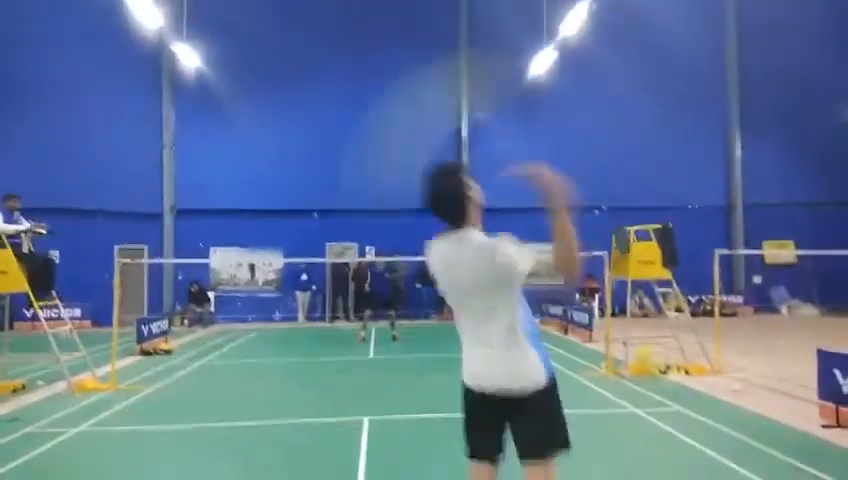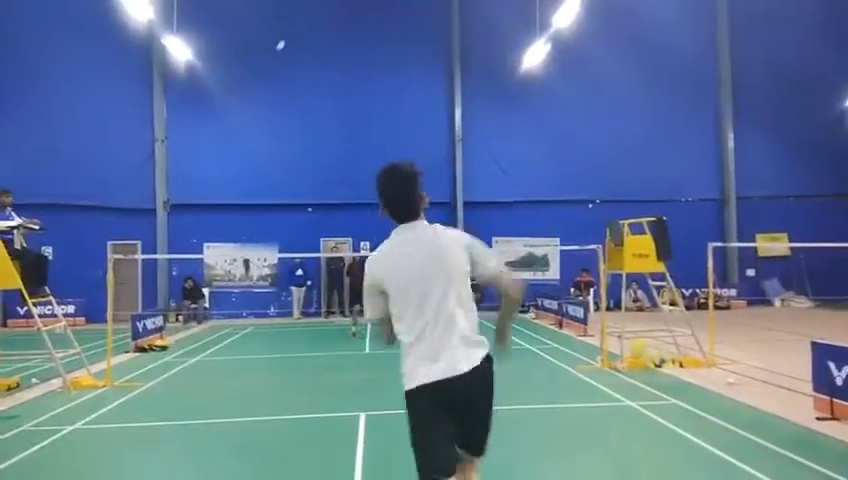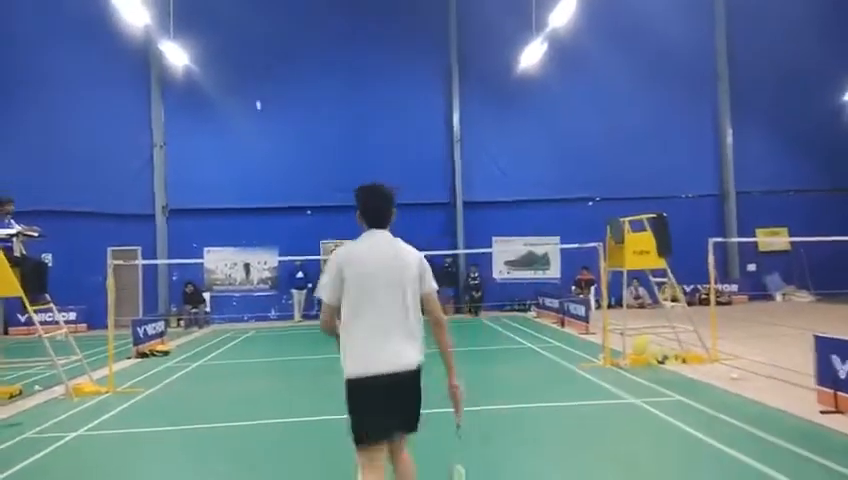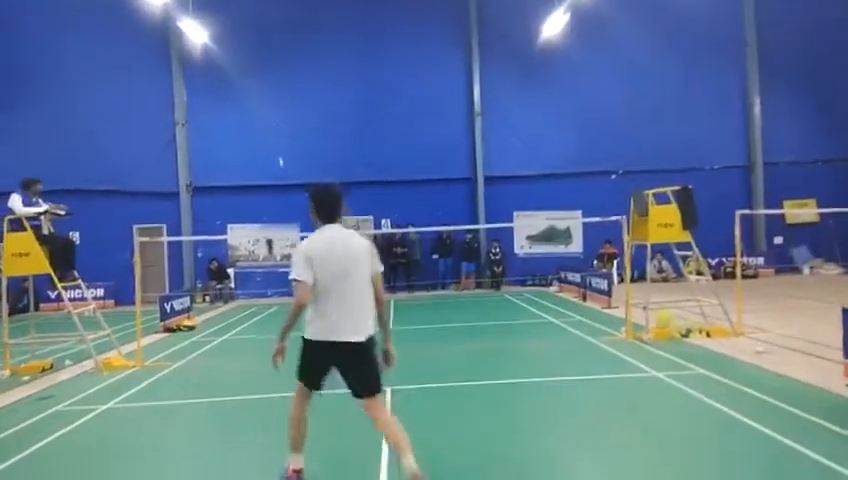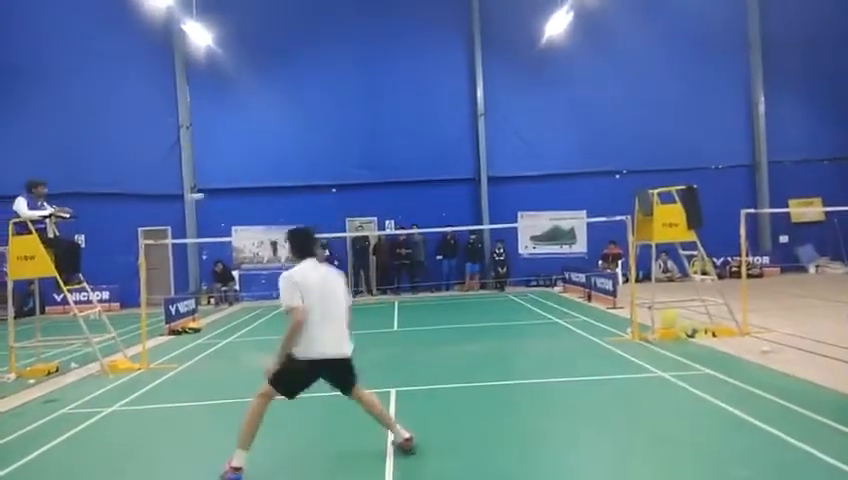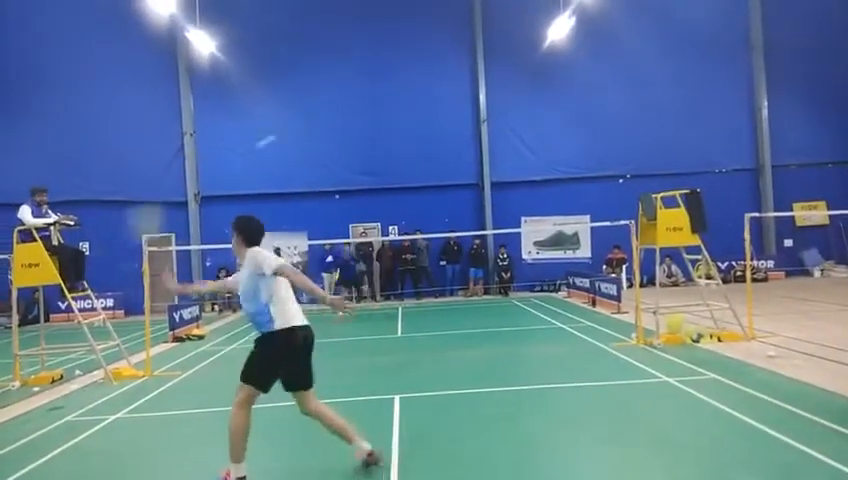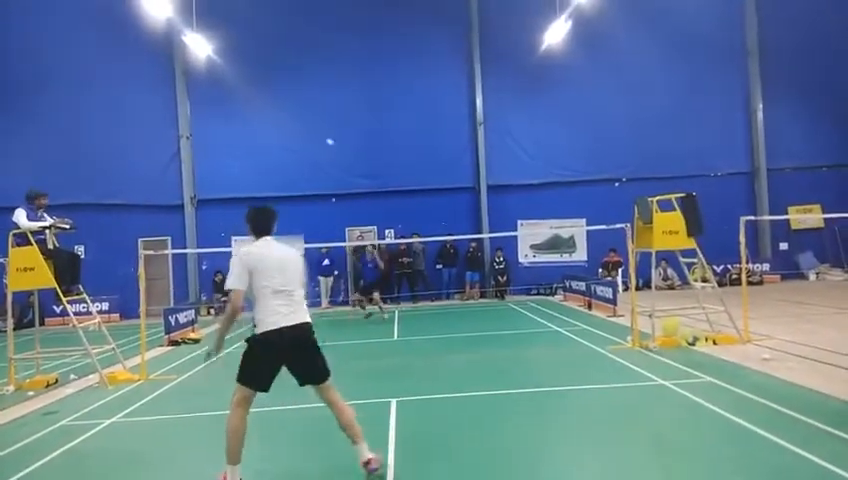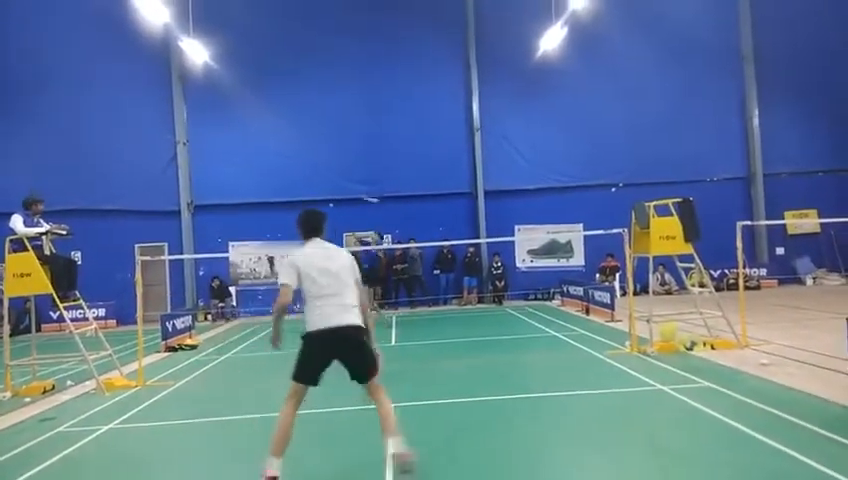
dt=0.4s
person 1, frame 1
left shoulder: (435, 256)
right shoulder: (495, 251)
right elbow: (568, 273)
right wrist: (559, 209)
left hip: (477, 383)
right hip: (525, 380)
person 1, frame 2
left shoulder: (377, 263)
right shoulder: (457, 240)
right elbow: (512, 290)
right wrist: (503, 328)
left hip: (423, 381)
right hip: (473, 370)
person 1, frame 3
left shoulder: (343, 257)
right shoulder: (413, 257)
left elbow: (328, 322)
right elbow: (437, 319)
left wrist: (343, 338)
right wrist: (451, 375)
left hip: (362, 370)
right hip: (406, 365)
right knee: (398, 449)
person 1, frame 4
left shoulder: (307, 248)
right shoulder: (364, 244)
left elbow: (301, 300)
right elbow: (380, 298)
left wrist: (281, 339)
right wrist: (387, 340)
left hip: (320, 337)
right hip: (359, 336)
left knee: (301, 396)
right knee: (378, 409)
person 1, frame 5
left shoulder: (291, 277)
right shoulder: (337, 275)
left elbow: (297, 319)
left wrist: (279, 360)
left hip: (307, 355)
right hip: (340, 352)
left knee: (262, 398)
right knee: (357, 394)
right ankle: (402, 435)
person 1, frame 6
left shoulder: (258, 255)
right shoulder: (245, 269)
left elbow: (291, 273)
right elbow: (217, 286)
left wrist: (325, 297)
right wrist: (179, 288)
left hip: (285, 334)
right hip: (297, 334)
left knee: (243, 403)
right knee: (307, 403)
right ankle: (363, 447)
person 1, frame 7
left shoulder: (244, 256)
right shoulder: (293, 253)
left elbow: (235, 304)
left wrist: (219, 339)
left hip: (268, 335)
right hip: (301, 329)
left knee: (240, 404)
right knee: (331, 395)
right ankle: (366, 457)
person 1, frame 8
left shoulder: (293, 258)
right shoulder: (343, 255)
left elbow: (283, 300)
right elbow: (363, 301)
left wrist: (275, 329)
right wrist: (371, 342)
left hip: (318, 335)
right hip: (350, 332)
left knee: (292, 400)
right knee: (376, 392)
right ankle: (396, 448)
